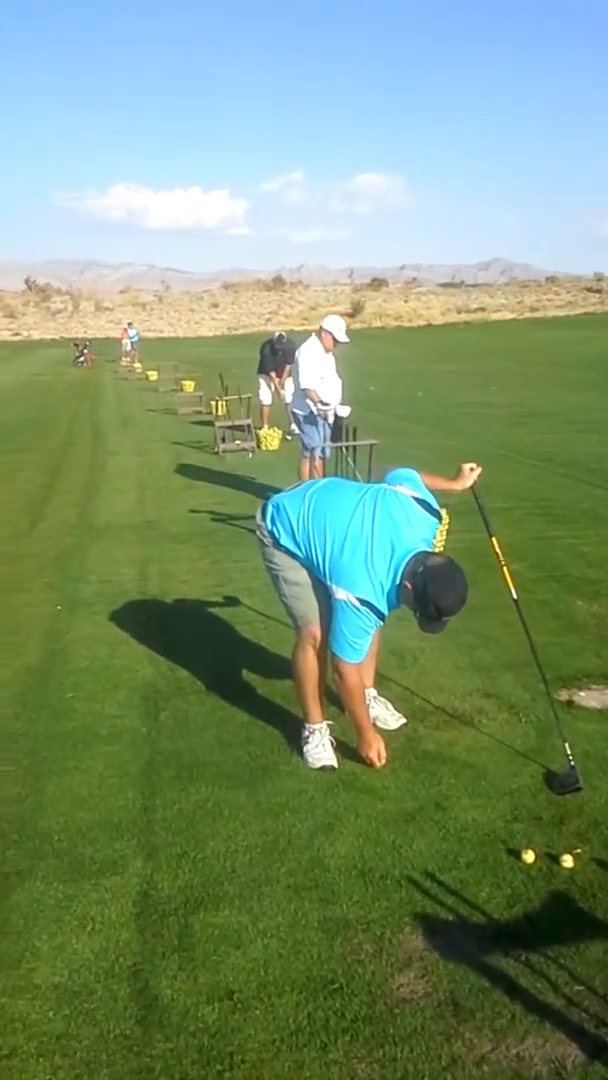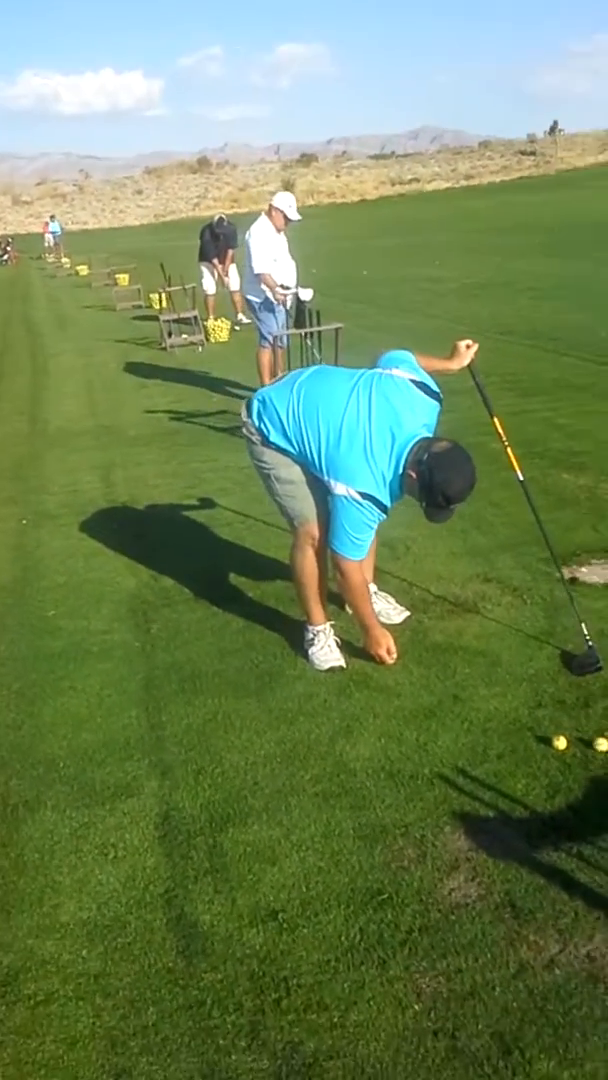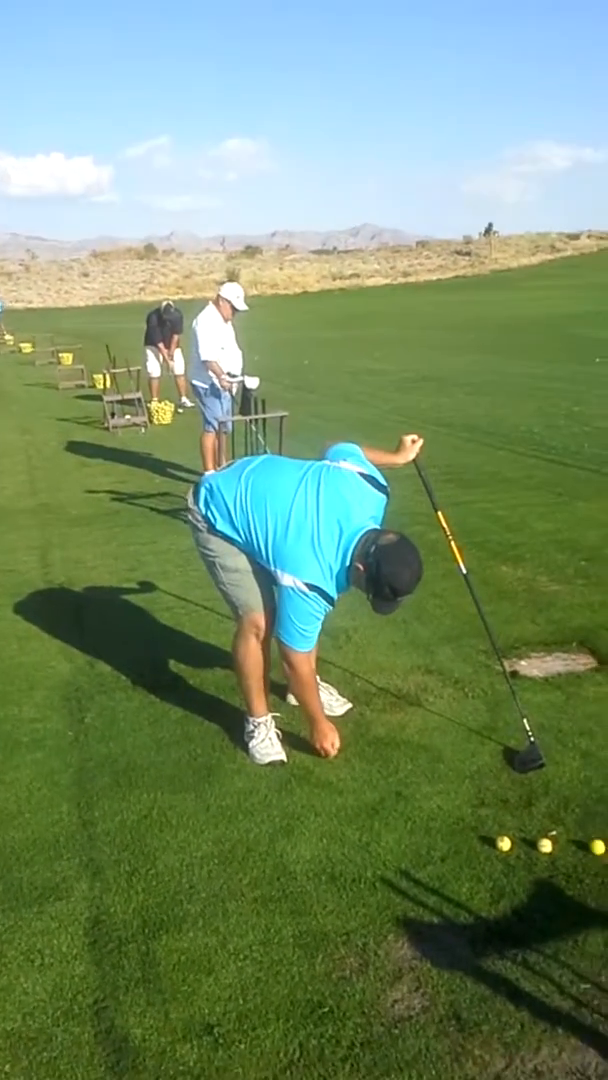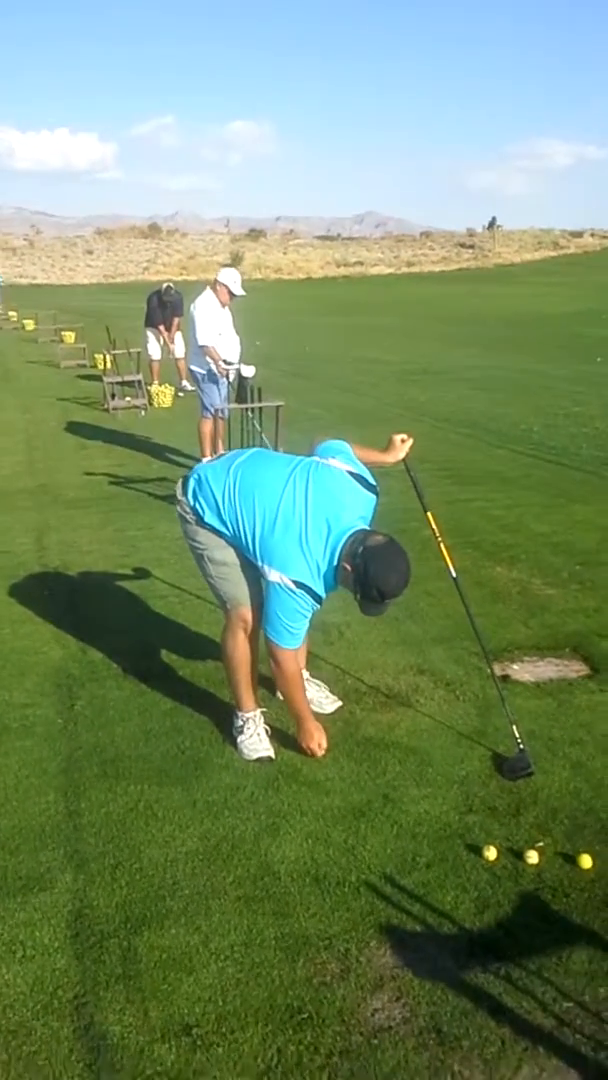
dt=0.4s
person 1, frame 1
left shoulder: (425, 515)
right shoulder: (362, 594)
left elbow: (402, 475)
right elbow: (345, 668)
left wrist: (455, 483)
right wrist: (366, 735)
right hip: (283, 532)
right knee: (315, 633)
left ankle: (367, 695)
right ankle: (314, 729)
person 1, frame 2
left shoulder: (426, 398)
right shoulder: (364, 487)
left elbow: (396, 358)
right elbow: (346, 565)
left wrist: (451, 363)
right wrist: (373, 632)
right hip: (271, 427)
right knee: (313, 531)
left ankle: (367, 591)
right ankle: (317, 629)
person 1, frame 3
left shoulder: (373, 491)
right shoulder: (311, 578)
left elbow: (342, 450)
right elbow: (294, 658)
left wrist: (397, 456)
right wrist: (319, 724)
right hip: (217, 515)
right knee: (258, 621)
left ankle: (309, 685)
right ankle: (258, 722)
person 1, frame 4
left shoulder: (363, 490)
right shoulder: (299, 576)
left elbow: (332, 447)
right elbow: (281, 655)
left wrist: (387, 455)
right wrist: (305, 724)
right hip: (206, 506)
right knee: (246, 615)
left ankle: (300, 679)
right ankle: (247, 717)
